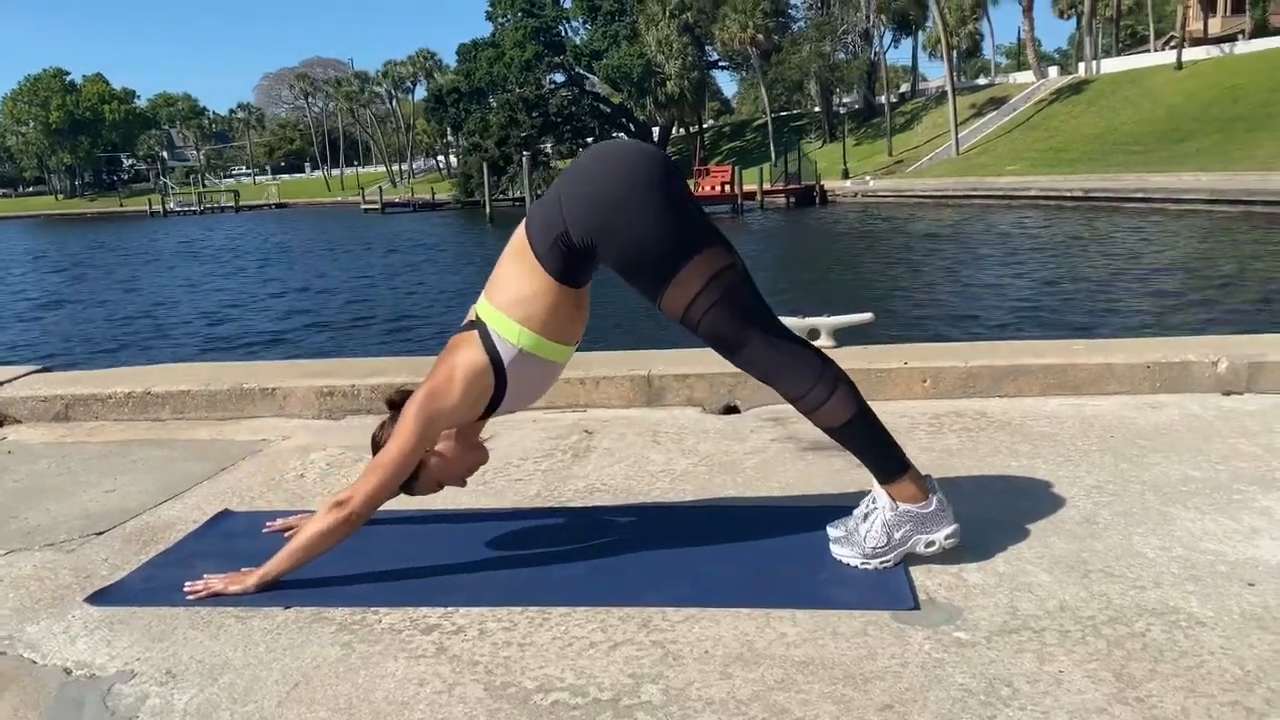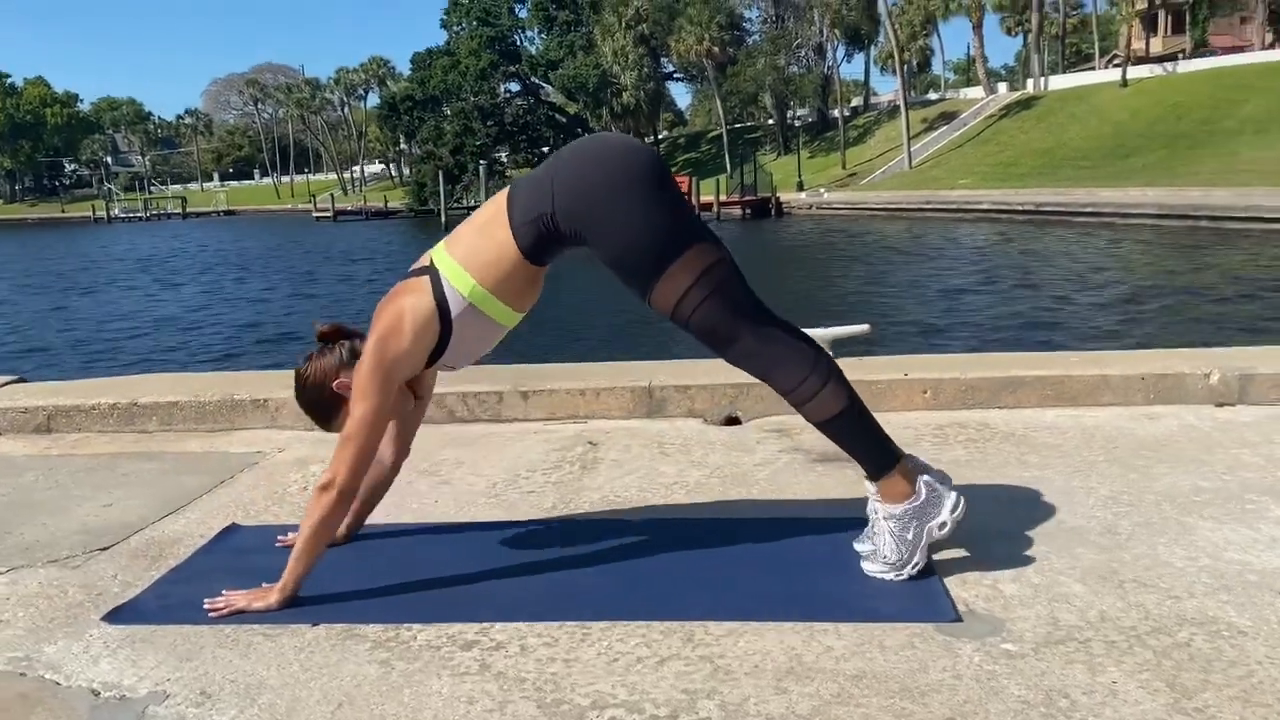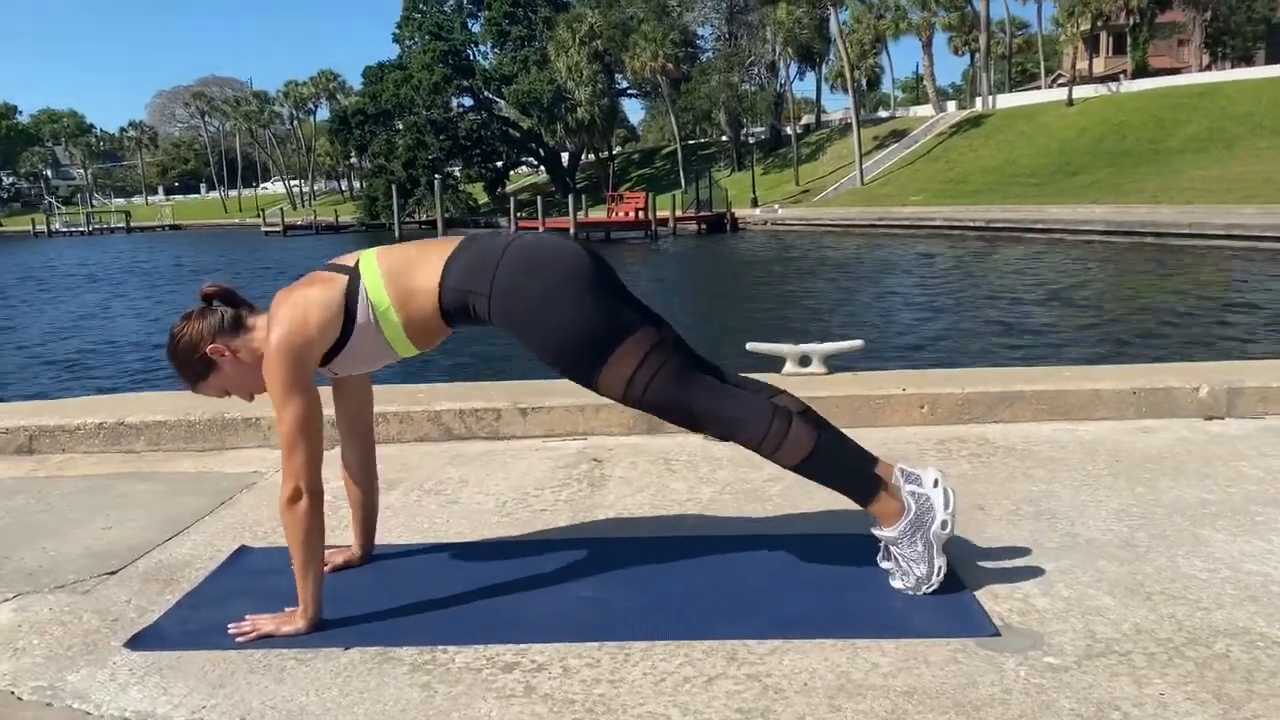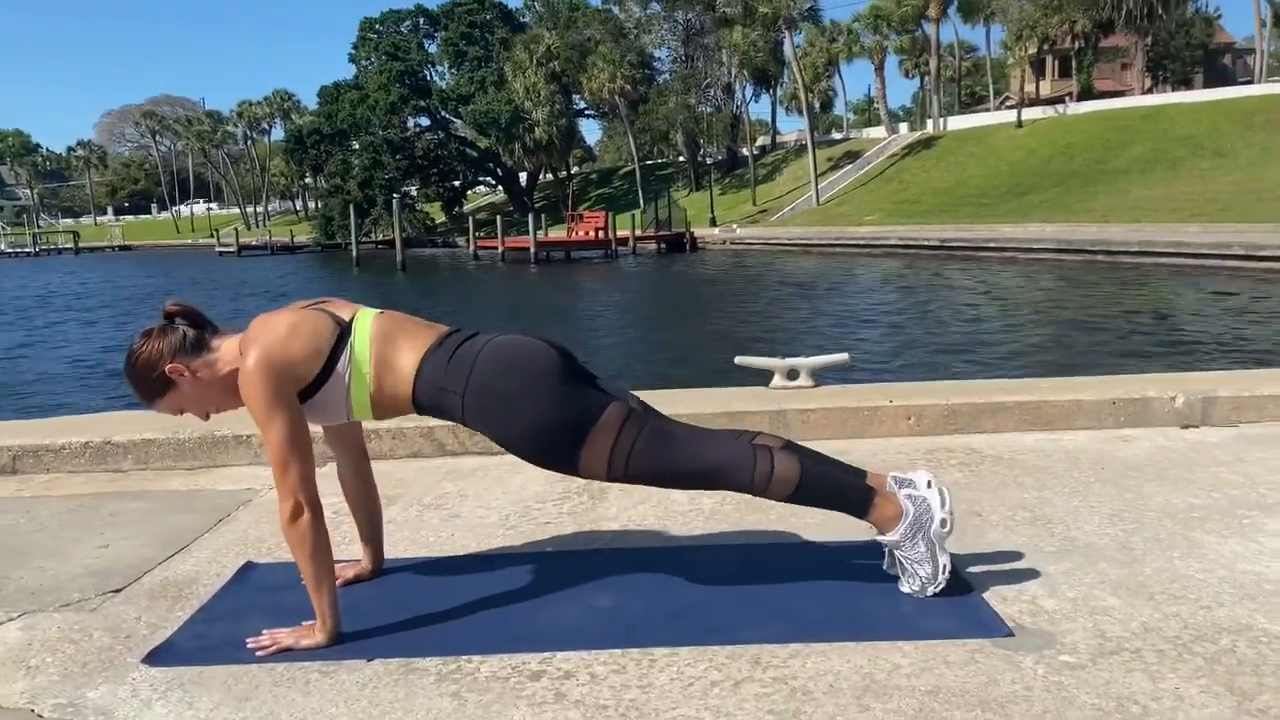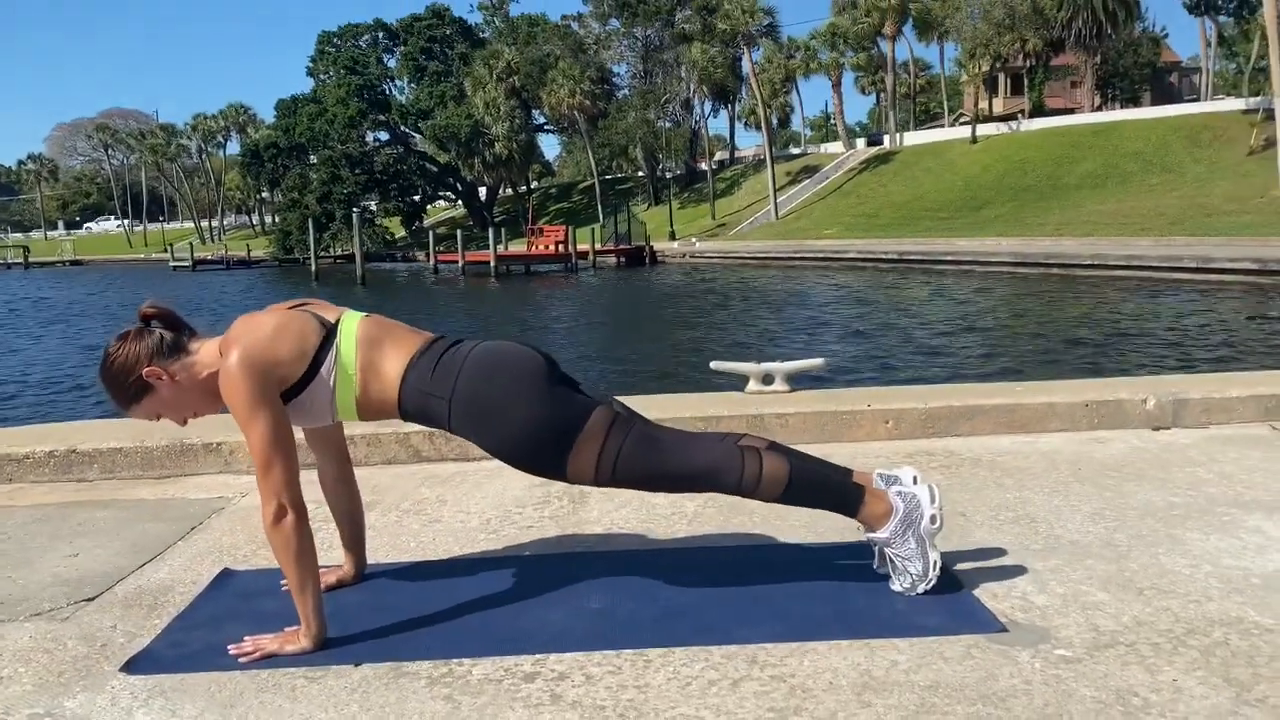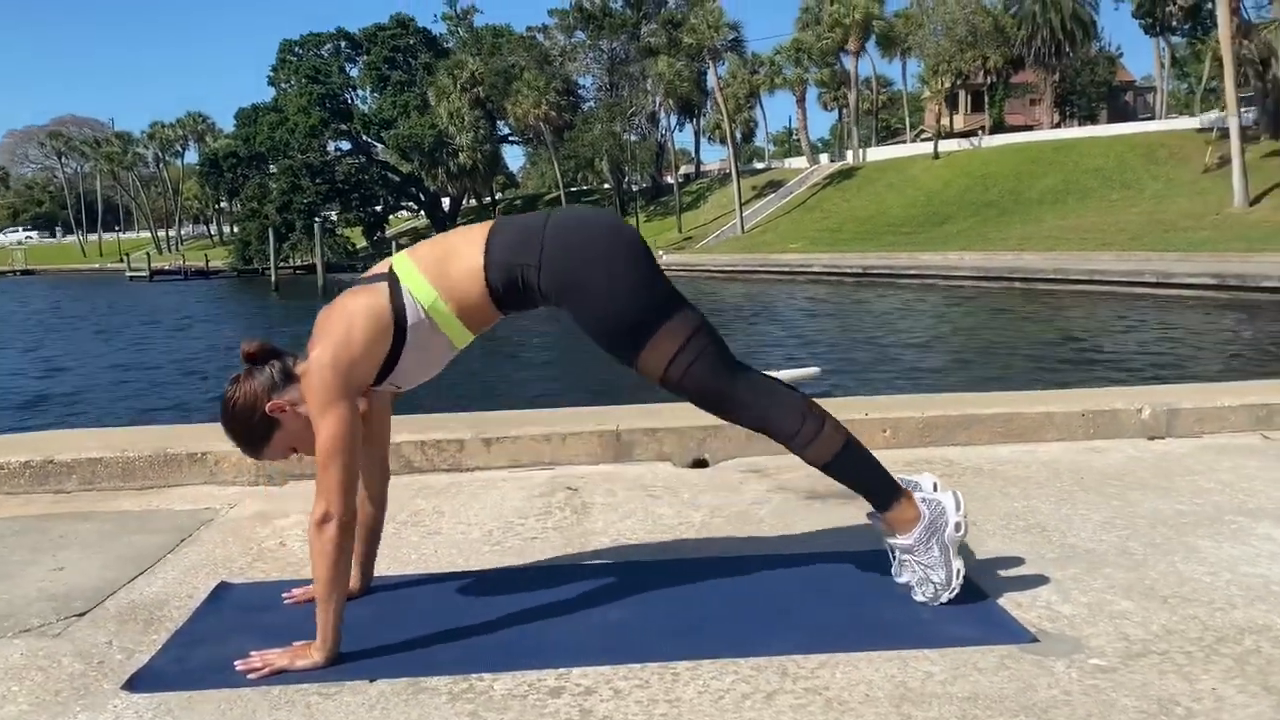
dt=0.5s
person 1, frame 1
left shoulder: (445, 400)
right shoulder: (459, 385)
left elbow: (356, 503)
left wrist: (258, 576)
right wrist: (327, 517)
left hip: (609, 200)
right hip: (613, 190)
left knee: (754, 341)
right knee: (752, 340)
left ankle: (913, 501)
right ankle: (896, 490)
person 1, frame 2
left shoulder: (387, 347)
right shoulder: (411, 339)
left elbow: (339, 478)
right elbow: (394, 447)
left wrist: (281, 590)
right wrist: (346, 526)
left hip: (595, 188)
right hip: (600, 177)
left knee: (744, 335)
right knee: (749, 329)
left ankle: (904, 491)
right ankle: (897, 480)
person 1, frame 3
left shoulder: (283, 338)
right shoulder: (321, 320)
left elbow: (298, 485)
right elbow: (356, 440)
left wrist: (304, 609)
right wrist: (362, 544)
left hip: (527, 283)
right hip: (535, 267)
left knee: (703, 401)
right knee: (709, 385)
left ankle: (896, 505)
right ankle: (898, 483)
person 1, frame 4
left shoulder: (259, 365)
right shoulder: (293, 340)
left elbow: (297, 504)
right elbow: (350, 452)
left wrist: (323, 623)
right wrist: (372, 557)
left hip: (501, 389)
right hip: (513, 366)
left knee: (691, 458)
right knee: (690, 445)
left ankle: (894, 507)
right ankle: (888, 488)
person 1, frame 5
left shoulder: (238, 365)
right shoulder: (273, 340)
left elbow: (281, 506)
right elbow: (332, 458)
left wrist: (308, 627)
right wrist: (354, 562)
left hip: (490, 396)
right hip: (495, 374)
left knee: (680, 461)
right knee: (674, 452)
left ankle: (886, 506)
right ankle: (875, 489)
person 1, frame 6
left shoulder: (327, 368)
right shoulder: (357, 349)
left elbow: (331, 511)
right elbow: (372, 471)
left wrist: (322, 644)
right wrist: (353, 580)
left hip: (570, 254)
right hip: (568, 246)
left knee: (729, 390)
right knee: (728, 388)
left ankle: (910, 516)
right ankle: (901, 500)
